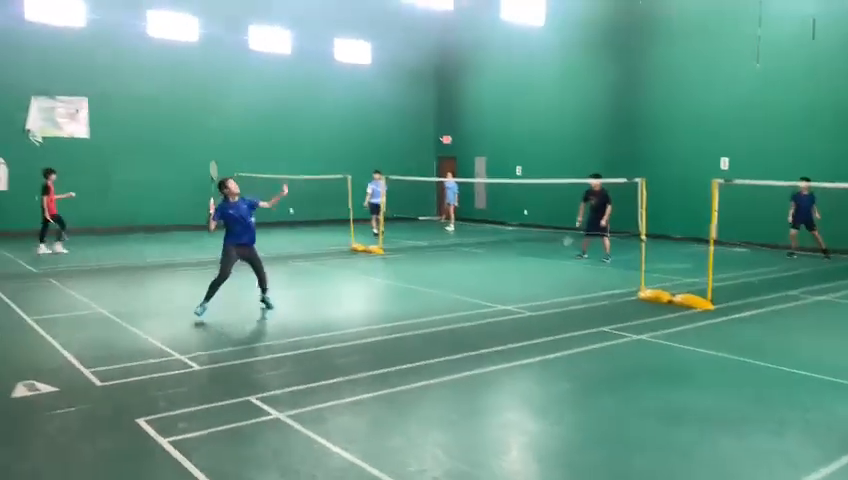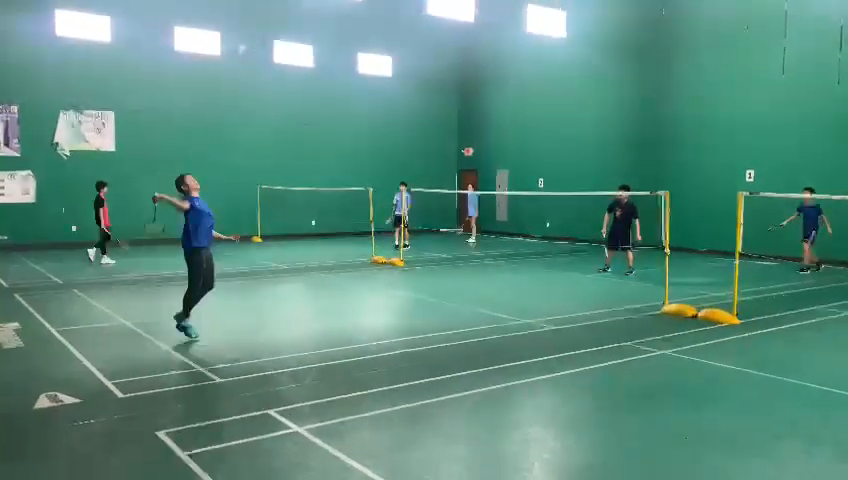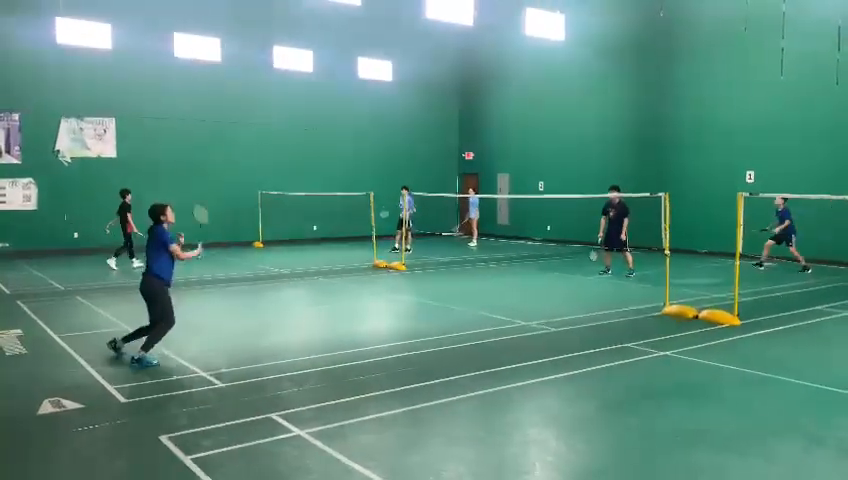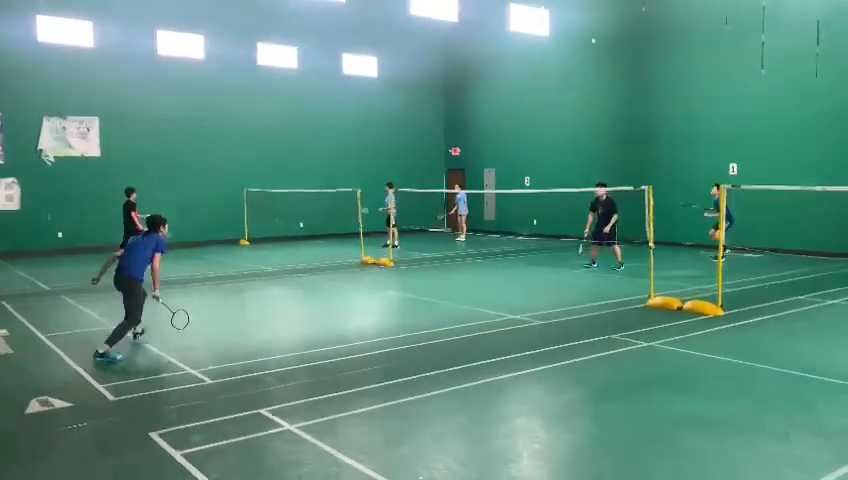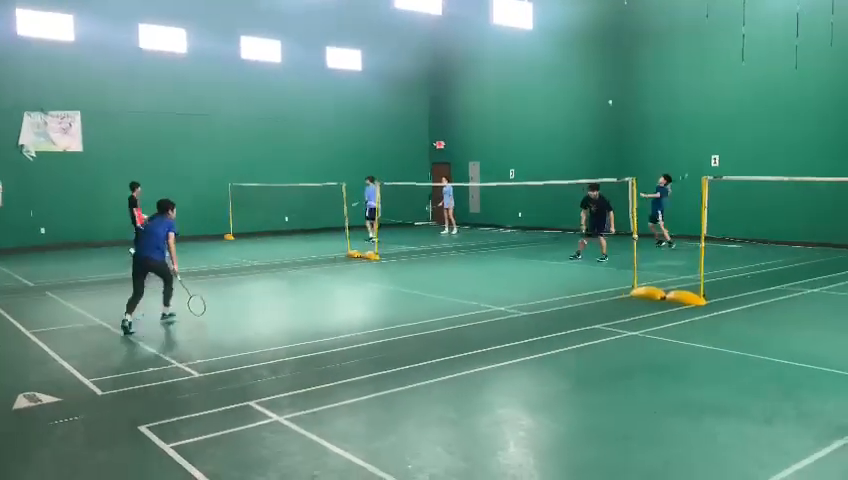
dt=0.4s
person 1, frame 1
left shoulder: (246, 202)
right shoulder: (222, 208)
left elbow: (268, 204)
right elbow: (210, 228)
left wrist: (282, 195)
right wrist: (211, 213)
left hip: (248, 246)
right hip: (231, 246)
left knee: (261, 273)
right knee: (223, 275)
left ankle: (264, 296)
right ankle: (204, 304)
person 1, frame 2
left shoulder: (203, 204)
right shoulder: (190, 201)
right elbow: (183, 206)
left wrist: (226, 238)
left hip: (205, 250)
right hip: (194, 250)
left knee: (208, 286)
right knee: (195, 287)
left ankle: (182, 315)
right ankle: (184, 321)
person 1, frame 3
left shoulder: (158, 232)
right shoulder: (161, 232)
left elbow: (171, 256)
right elbow: (180, 256)
left wrist: (178, 244)
right wrist: (196, 252)
left hip: (152, 282)
right hip: (156, 283)
left knee: (157, 323)
right knee: (168, 322)
left ankle: (118, 342)
right ankle: (141, 356)
person 1, frame 4
left shoulder: (137, 239)
right shoulder: (159, 241)
left elbow: (115, 256)
right elbow: (155, 265)
left wrist: (99, 275)
right wrist: (156, 288)
left hip: (119, 277)
right hip: (131, 279)
left knee: (142, 295)
right knee: (131, 318)
left ankle: (136, 331)
right ankle: (103, 350)
person 1, frame 5
left shoulder: (149, 222)
right shoulder: (170, 223)
right elbow: (170, 243)
right wrist: (175, 264)
left hip: (138, 258)
right hip: (156, 260)
left knee: (137, 293)
right knee: (169, 280)
left ankle: (127, 319)
right ankle: (166, 312)
